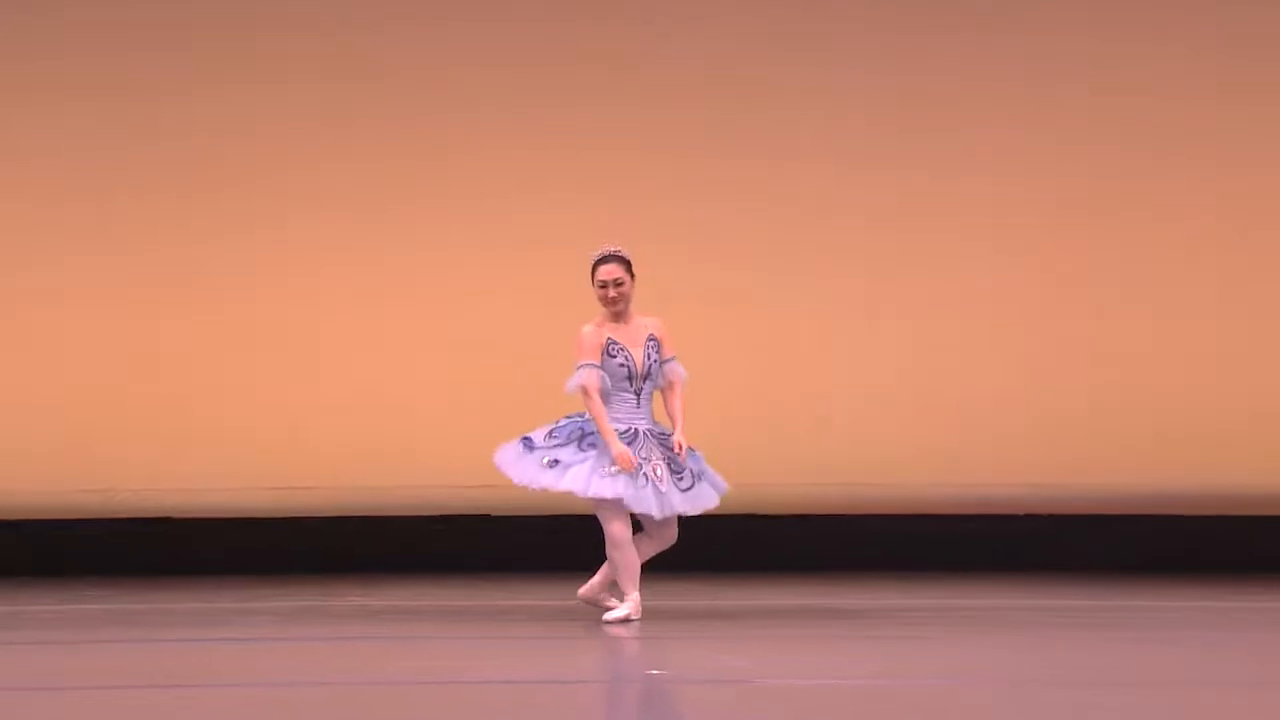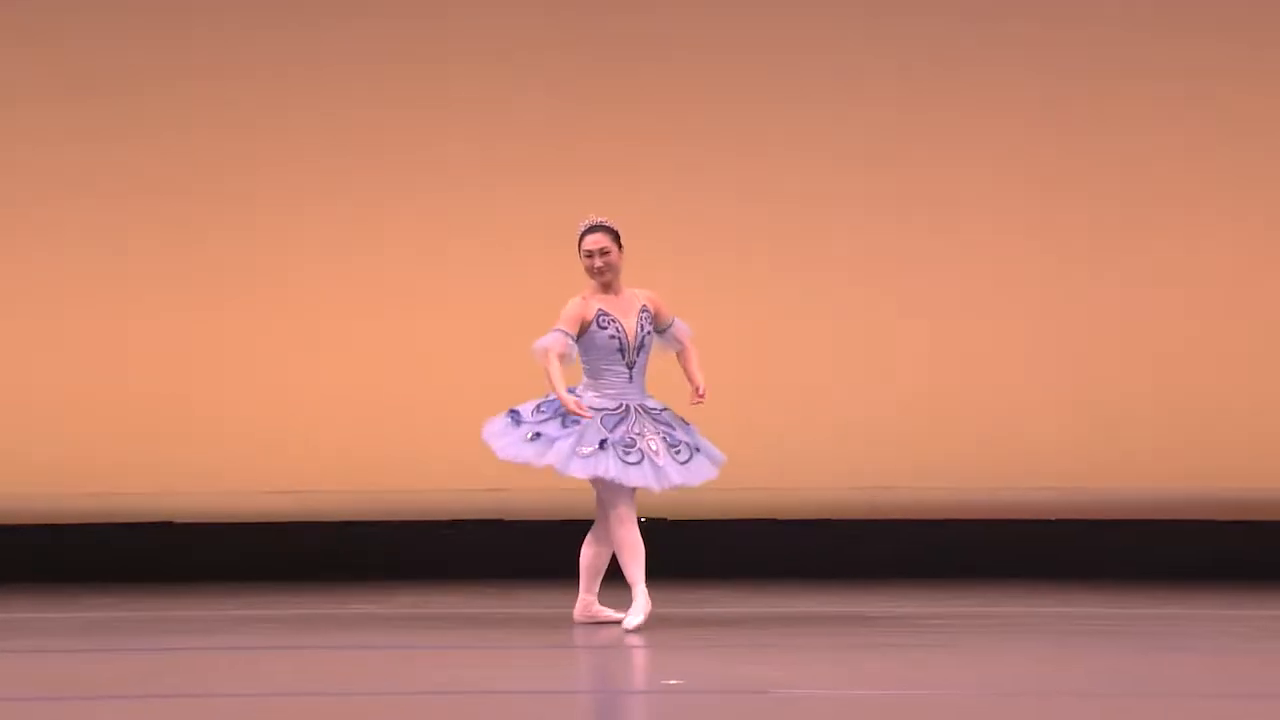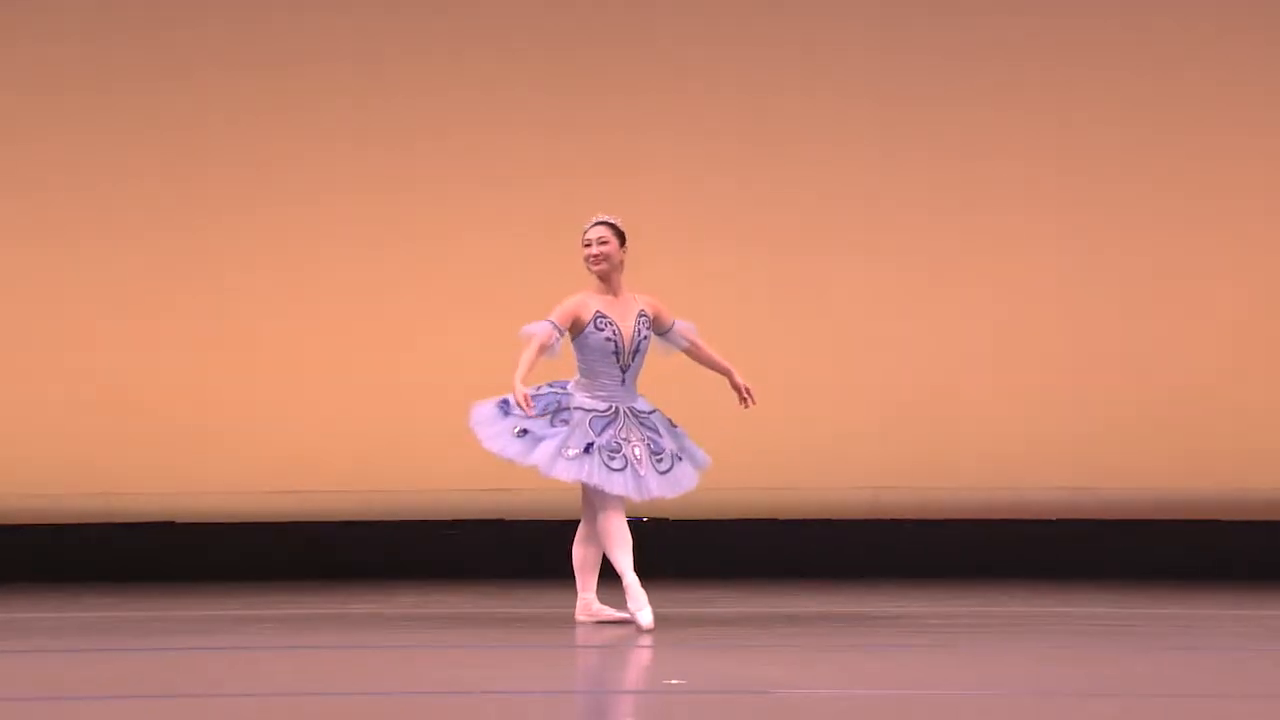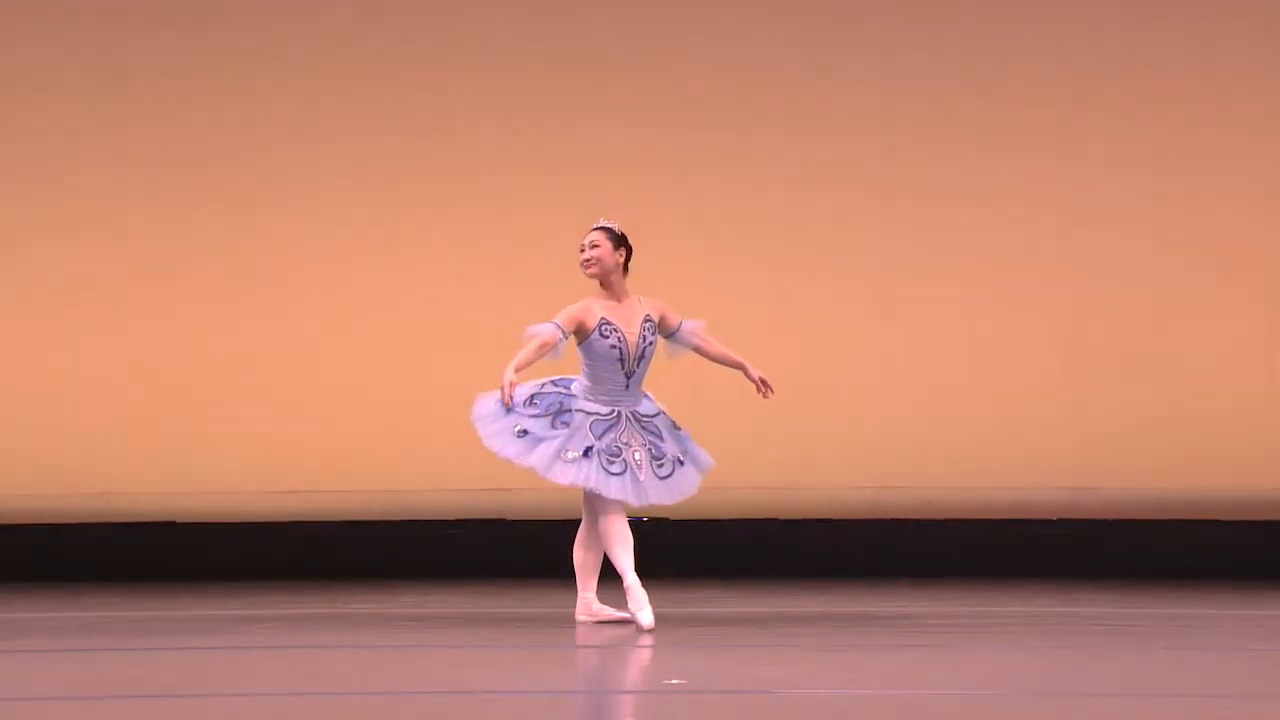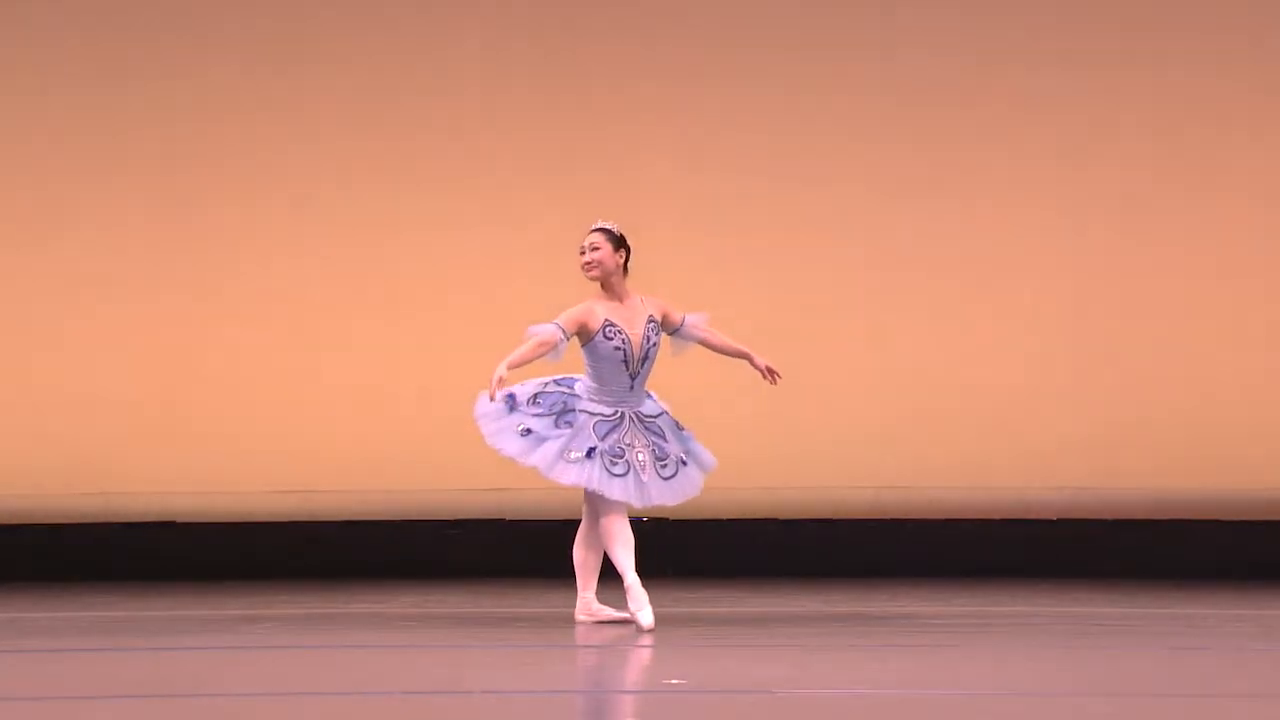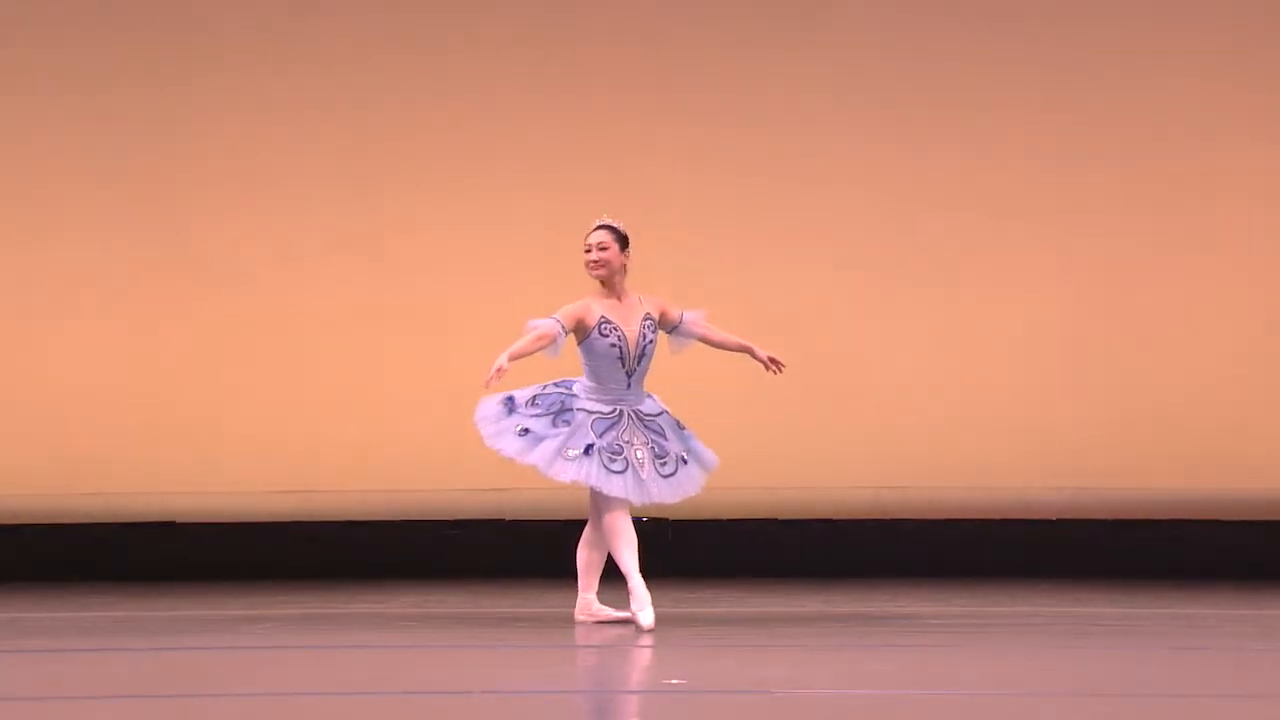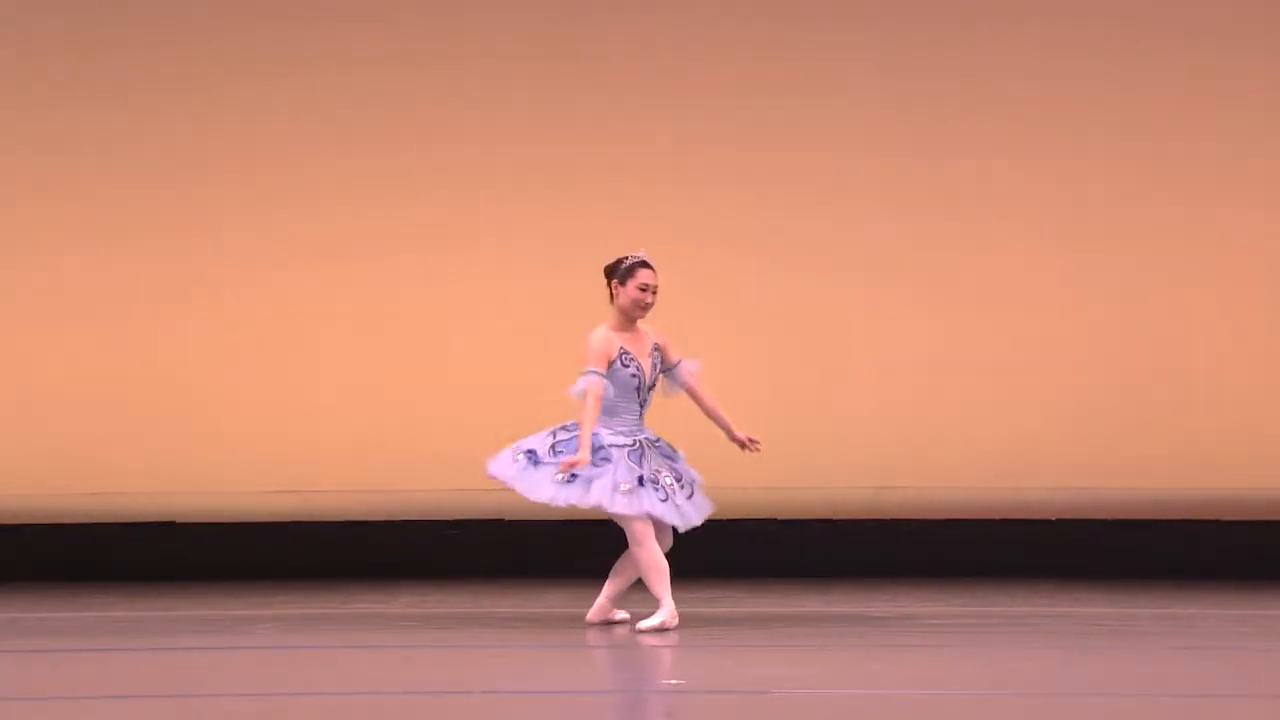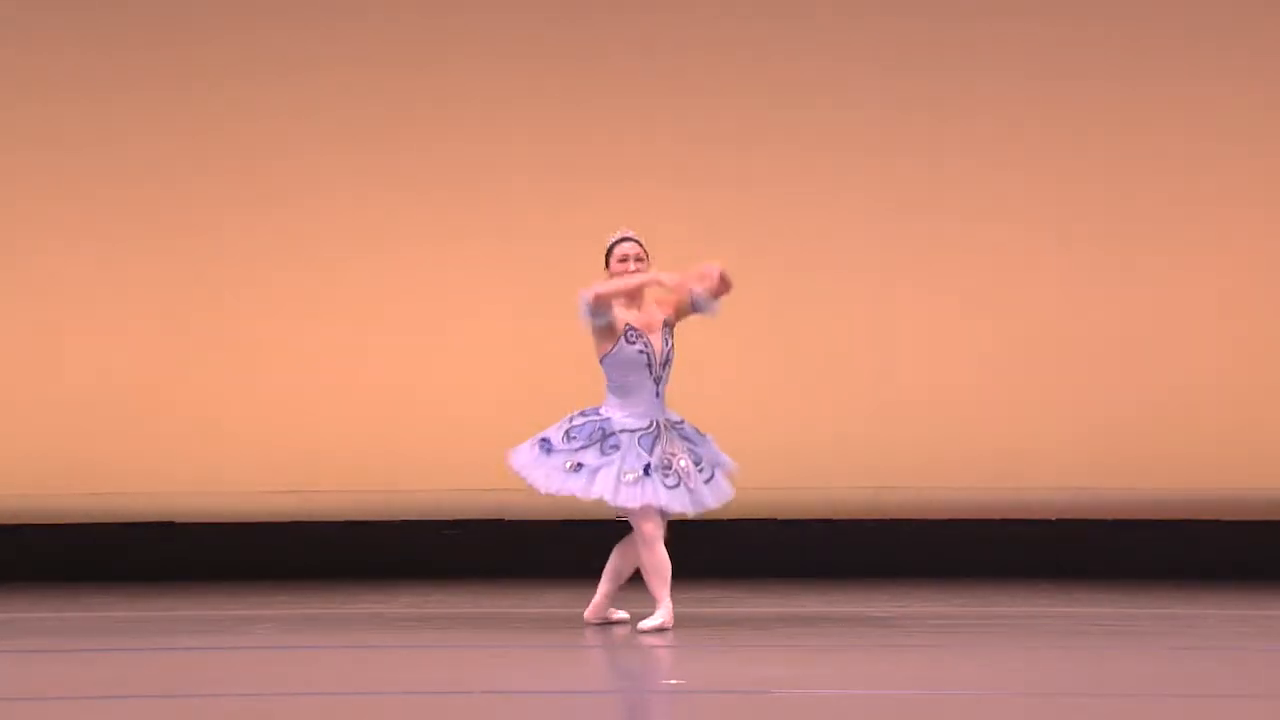
dt=0.5s
person 1, frame 1
left shoulder: (655, 328)
right shoulder: (592, 334)
left elbow: (672, 384)
right elbow: (590, 393)
left wrist: (679, 431)
right wrist: (615, 446)
left hip: (649, 441)
right hip: (602, 442)
left knee: (664, 535)
right knee: (618, 530)
left ankle: (596, 587)
right ankle: (631, 598)
person 1, frame 2
left shoulder: (648, 301)
right shoulder: (580, 307)
left elbow: (681, 340)
right elbow: (551, 353)
left wrist: (696, 378)
right wrist: (562, 394)
left hip: (640, 418)
right hip: (596, 418)
left knee: (612, 515)
right knee: (621, 509)
left ankle: (587, 603)
right ankle: (640, 596)
person 1, frame 3
left shoulder: (647, 307)
right shoulder: (578, 306)
left elbow: (688, 342)
right elbow: (538, 341)
left wrist: (731, 374)
right wrist: (518, 382)
left hip: (628, 416)
right hip: (586, 415)
left knee: (596, 509)
right knee: (607, 505)
left ankle: (587, 601)
right ankle: (632, 585)
person 1, frame 4
left shoulder: (653, 309)
right shoulder: (583, 311)
left elbow: (697, 339)
right elbow: (543, 340)
left wrist: (744, 366)
right wrist: (511, 369)
left hip: (632, 419)
right hip: (590, 417)
left knee: (598, 511)
right knee: (608, 507)
left ankle: (587, 601)
person 1, frame 5
left shoulder: (654, 307)
right shoulder: (587, 313)
left elbow: (701, 332)
right elbow: (544, 339)
left wrist: (751, 356)
right wrist: (506, 366)
left hip: (635, 420)
right hip: (593, 418)
left knee: (599, 511)
right knee: (611, 507)
left ankle: (587, 601)
person 1, frame 6
left shoulder: (652, 307)
right shoulder: (584, 310)
left elbow: (700, 330)
right elbow: (544, 333)
left wrist: (753, 350)
right wrist: (506, 356)
left hip: (635, 418)
right hip: (592, 417)
left knee: (604, 513)
right knee: (613, 508)
left ankle: (587, 602)
right ankle: (637, 586)
person 1, frame 7
left shoulder: (657, 340)
right shoulder: (600, 340)
left elbow: (692, 386)
right elbow: (592, 397)
left wrist: (732, 430)
right wrist: (585, 450)
left hip: (640, 448)
right hip: (606, 447)
left knee: (660, 538)
right knee: (641, 530)
left ankle: (602, 606)
right ankle: (667, 606)
person 1, frame 8
left shoulder: (667, 308)
right shoulder: (607, 316)
left elbow: (718, 289)
right elbow: (596, 294)
left wrist: (715, 275)
right wrist: (655, 278)
left hip: (660, 433)
right hip: (618, 434)
left knee: (649, 528)
right knee: (647, 526)
left ankle: (599, 605)
right ankle: (665, 606)
